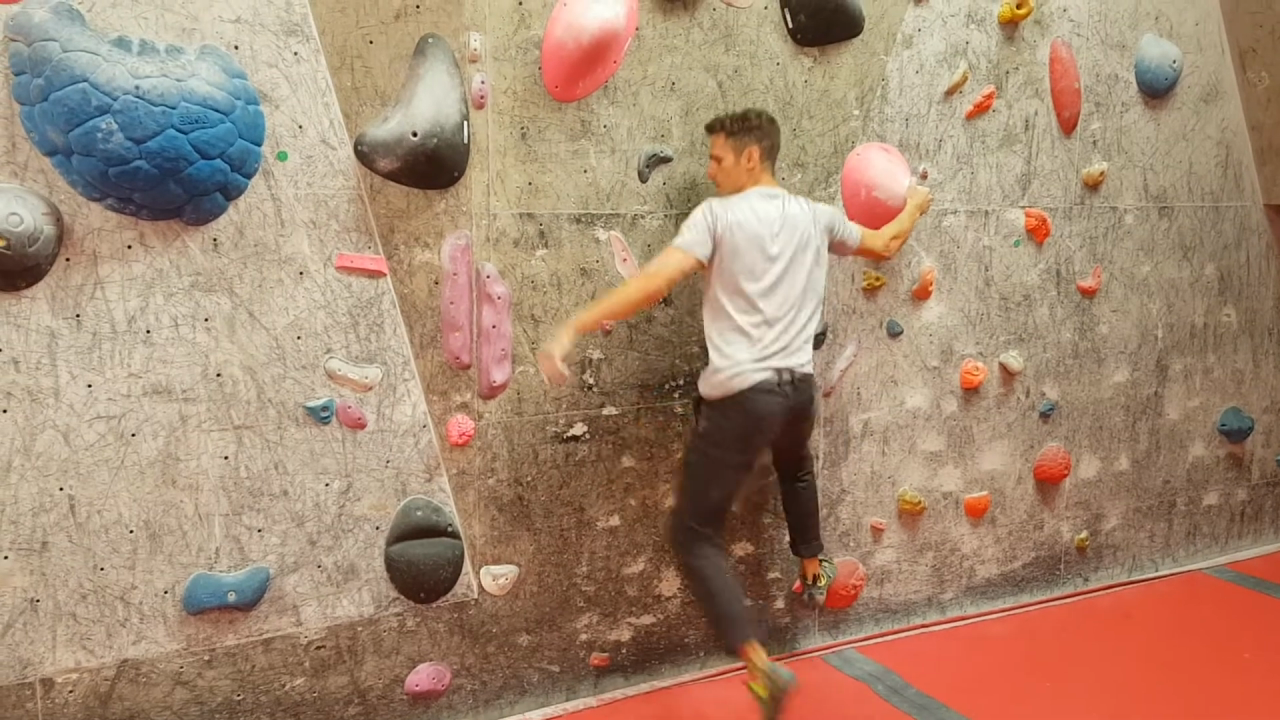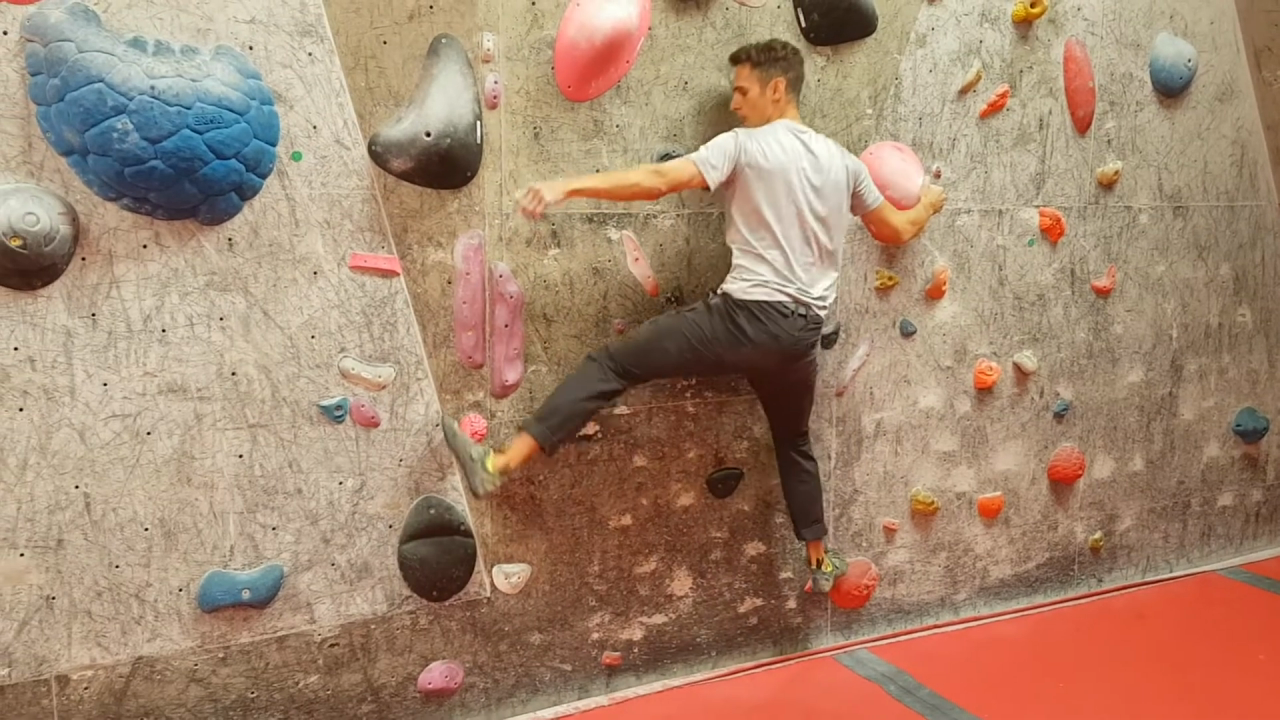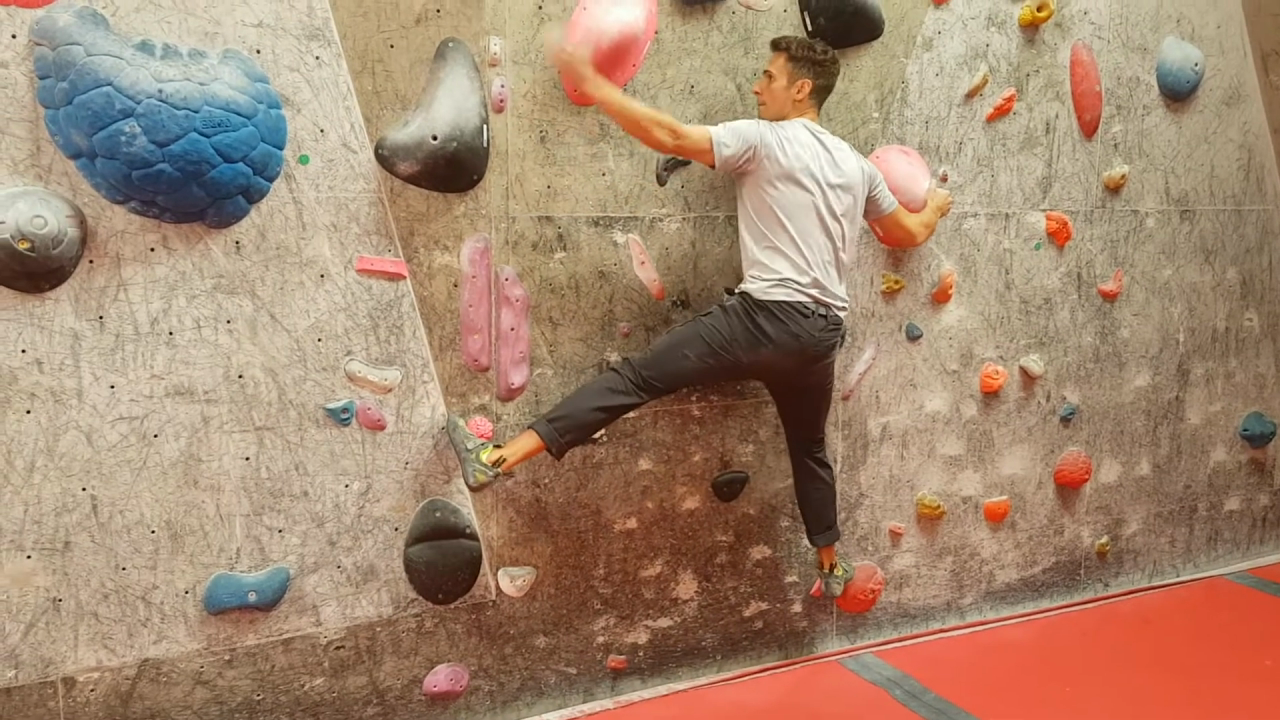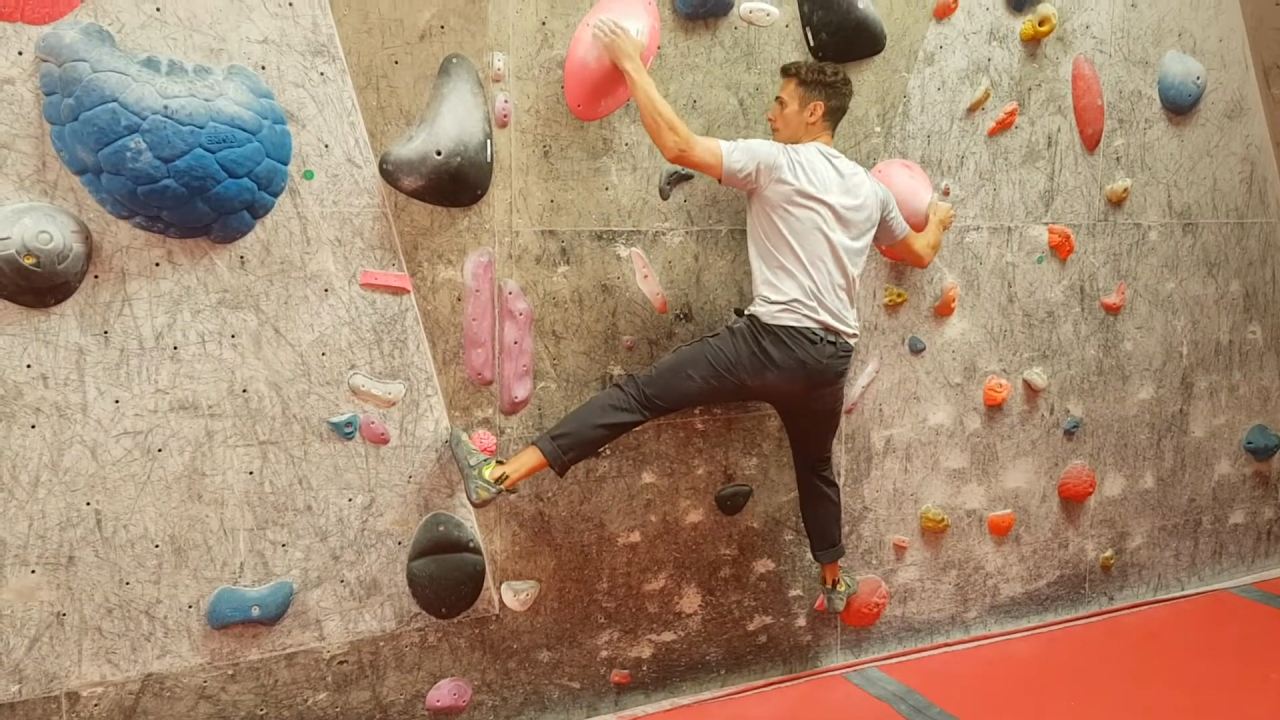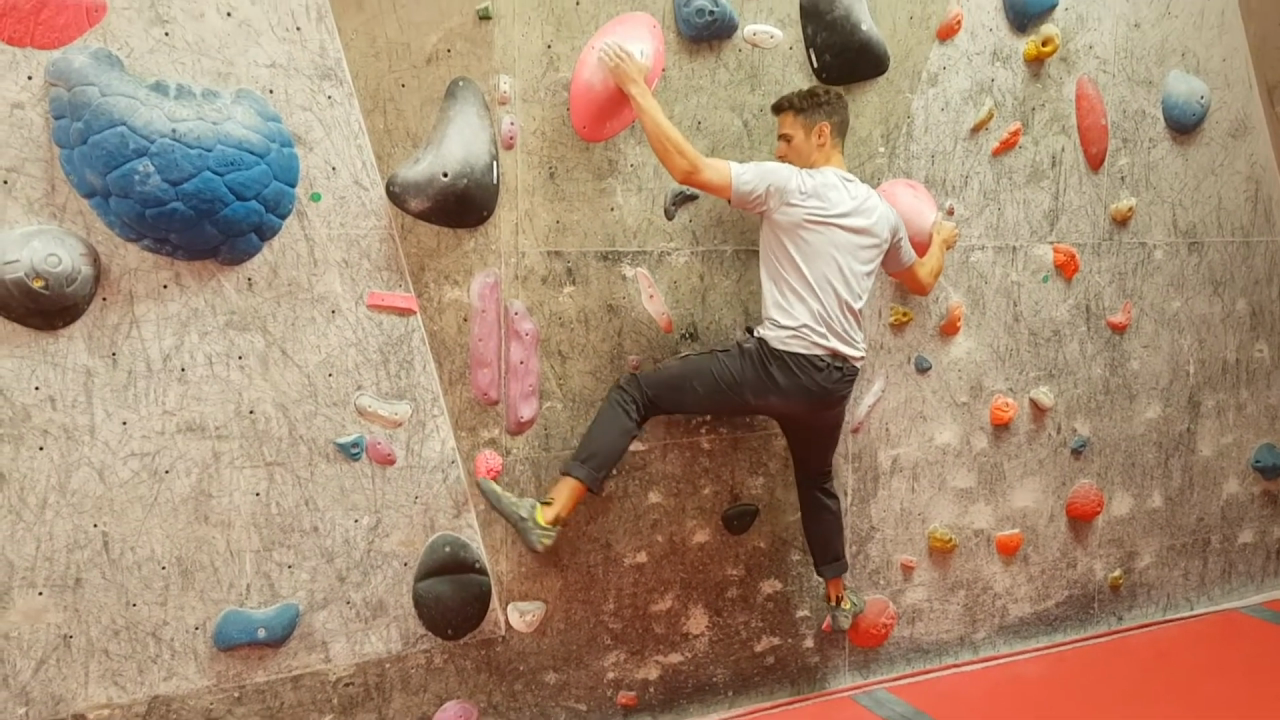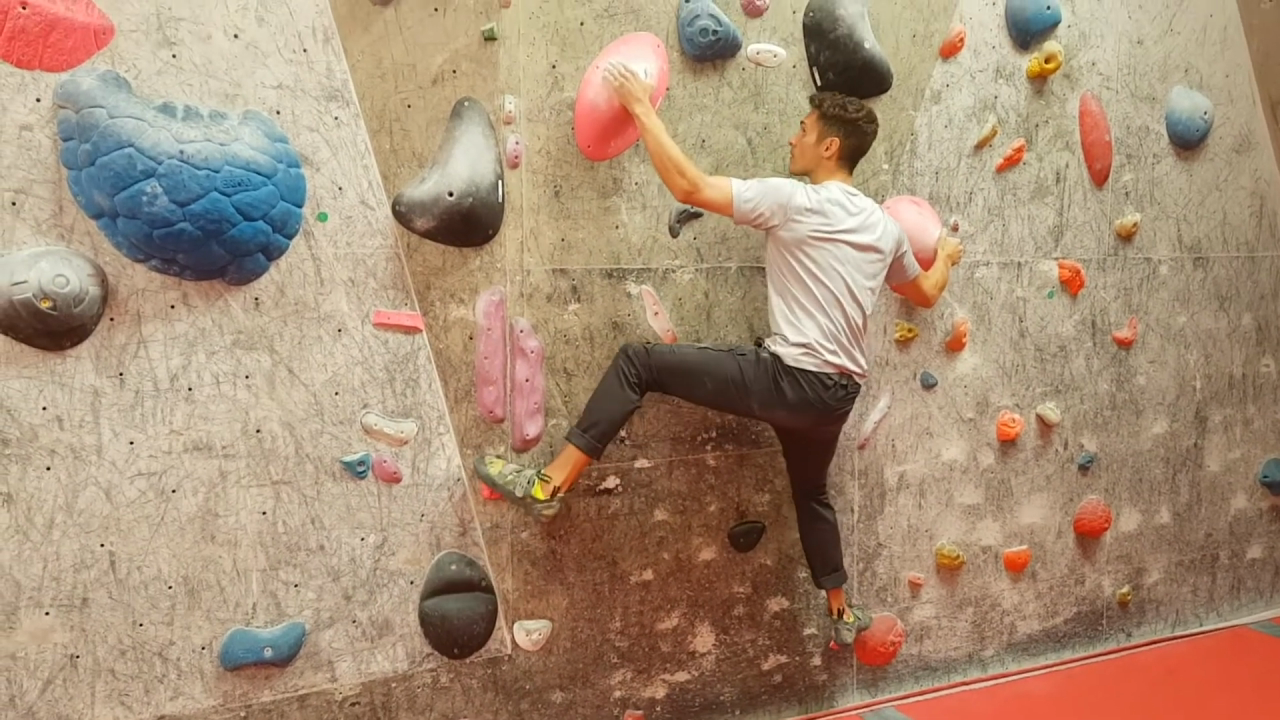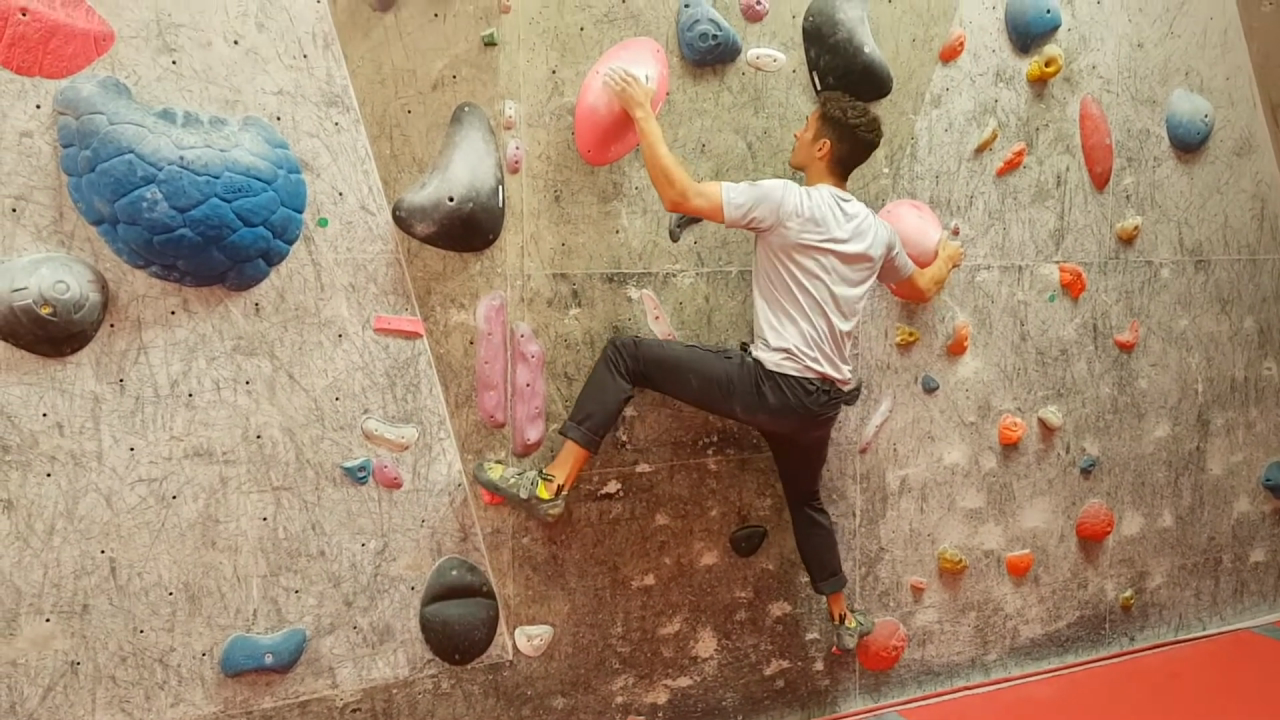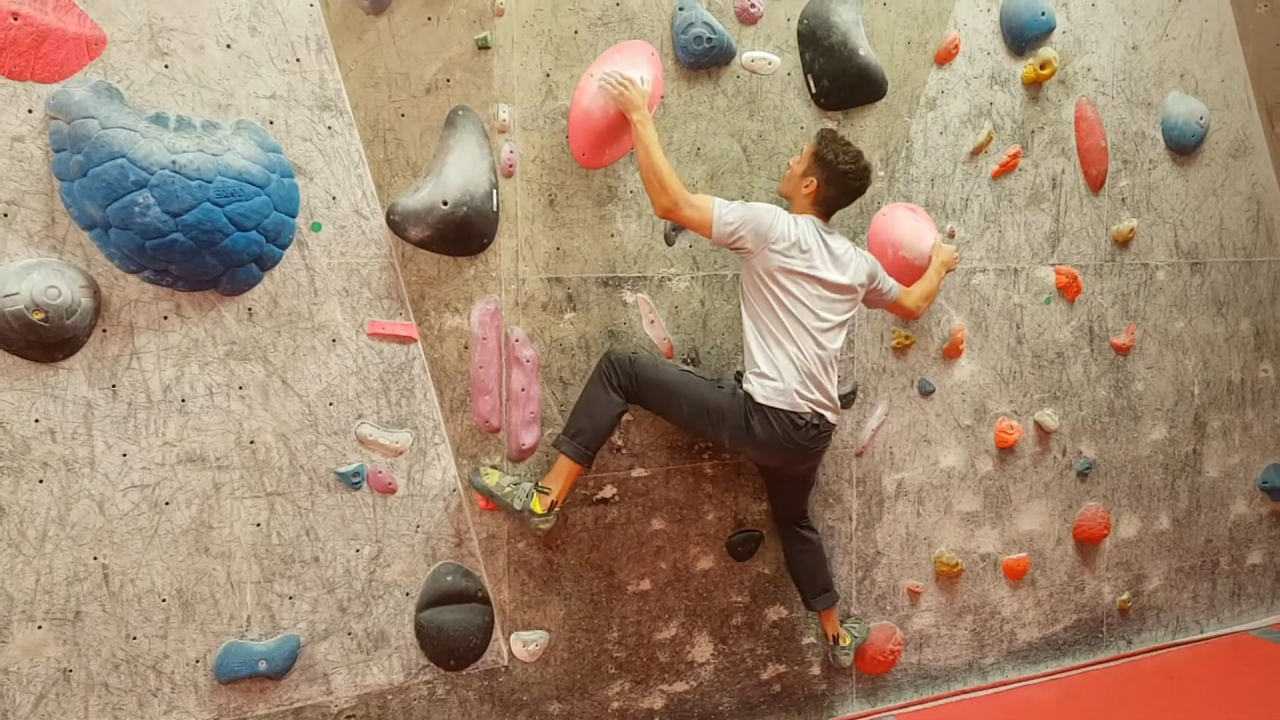
dt=0.4s
person 1, frame 1
left shoulder: (718, 215)
right shoulder: (814, 215)
left elbow: (655, 280)
right elbow: (882, 245)
left wrist: (572, 327)
right wrist: (914, 208)
left hip: (738, 400)
right hip: (797, 391)
left knee: (693, 538)
right knee: (793, 464)
left ankle: (762, 666)
right ankle: (813, 570)
person 1, frame 2
left shoulder: (744, 146)
right shoulder: (843, 162)
left elbow: (657, 182)
right elbow: (898, 230)
left wrist: (567, 186)
right wrist: (927, 206)
left hip: (745, 316)
right hip: (801, 331)
left knee: (610, 363)
right knee: (794, 443)
left ankle: (499, 464)
right ankle: (821, 561)
person 1, frame 3
left shoulder: (764, 140)
right shoulder: (857, 165)
left elbow: (670, 137)
right elbow: (912, 234)
left wrist: (589, 81)
right wrist: (935, 208)
left hip: (765, 319)
right hip: (821, 333)
left knee: (631, 377)
right knee: (809, 449)
left ankle: (496, 460)
right ankle: (831, 567)
person 1, frame 4
left shoulder: (776, 161)
right shoulder: (871, 189)
left elbow: (678, 145)
right elbow: (919, 254)
left wrist: (631, 64)
right wrist: (937, 221)
left hip: (772, 341)
right hip: (829, 358)
left knee: (636, 395)
right knee: (815, 468)
left ankle: (499, 474)
right ankle: (835, 582)
person 1, frame 5
left shoulder: (787, 185)
right shoulder: (881, 212)
left elbow: (687, 168)
right elbow: (921, 281)
left wrist: (637, 90)
right wrist: (940, 242)
left hip: (778, 364)
right hip: (833, 379)
left knee: (636, 391)
right knee: (816, 481)
left ankle: (550, 514)
right ankle: (839, 599)
person 1, frame 6
left shoulder: (794, 199)
right shoulder: (884, 226)
left elbow: (690, 186)
right elbow: (925, 293)
left wrist: (642, 109)
right wrist: (945, 256)
left hip: (786, 378)
right hip: (836, 393)
left knee: (638, 361)
right knee: (811, 493)
left ankle: (549, 485)
right ankle: (842, 613)
person 1, frame 7
left shoulder: (785, 201)
right shoulder: (876, 230)
left elbow: (678, 195)
right elbow: (921, 288)
left wrist: (642, 113)
right wrist: (946, 258)
left hip: (770, 384)
right hip: (823, 399)
left knee: (625, 354)
right knee: (806, 499)
left ankle: (552, 483)
right ankle: (844, 618)
person 1, frame 8
left shoulder: (773, 229)
right shoulder: (857, 263)
left elbow: (670, 202)
right elbow: (912, 304)
left wrist: (639, 116)
right wrist: (939, 265)
left hip: (762, 417)
right hip: (812, 430)
left knee: (620, 369)
right knee: (793, 519)
left ankle: (544, 498)
right ankle: (837, 634)
